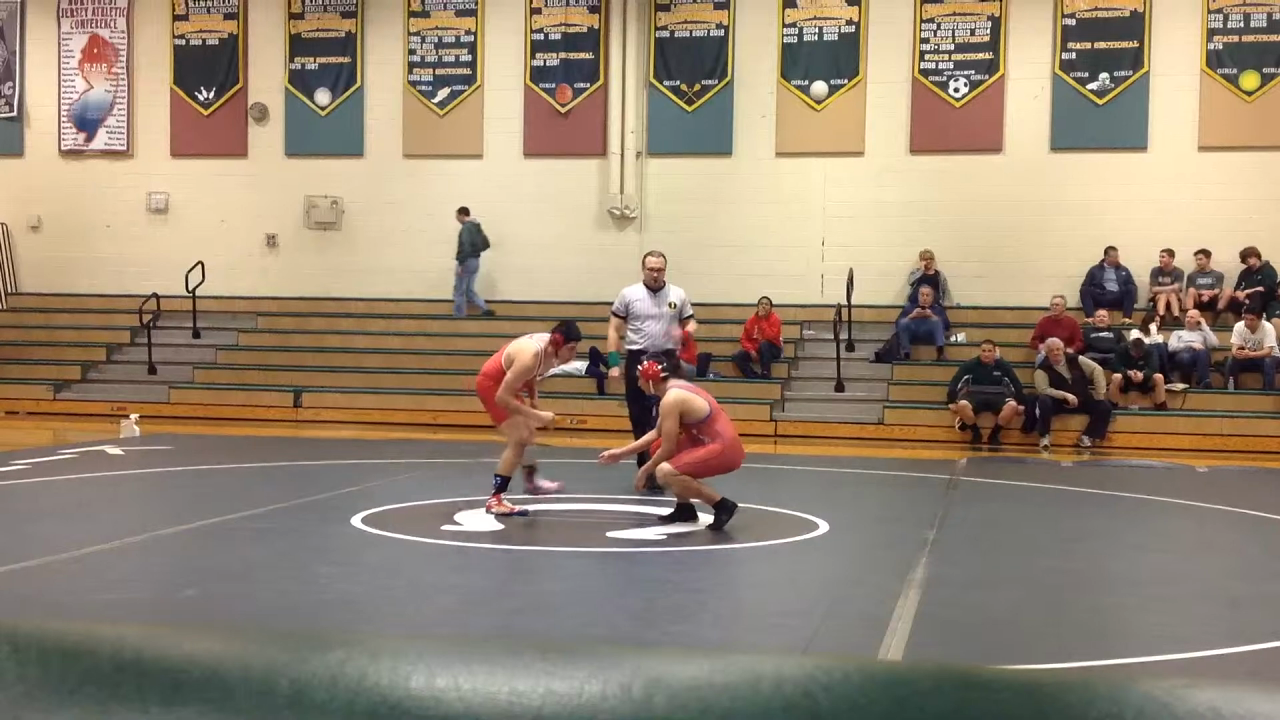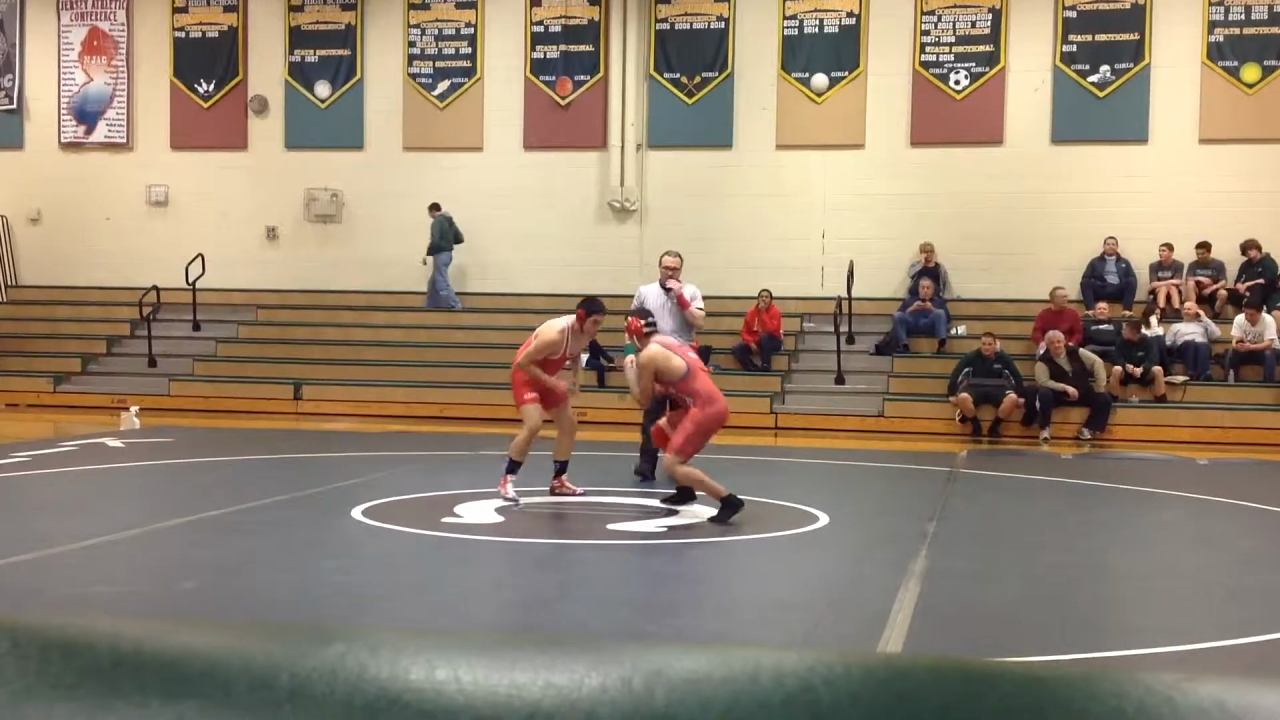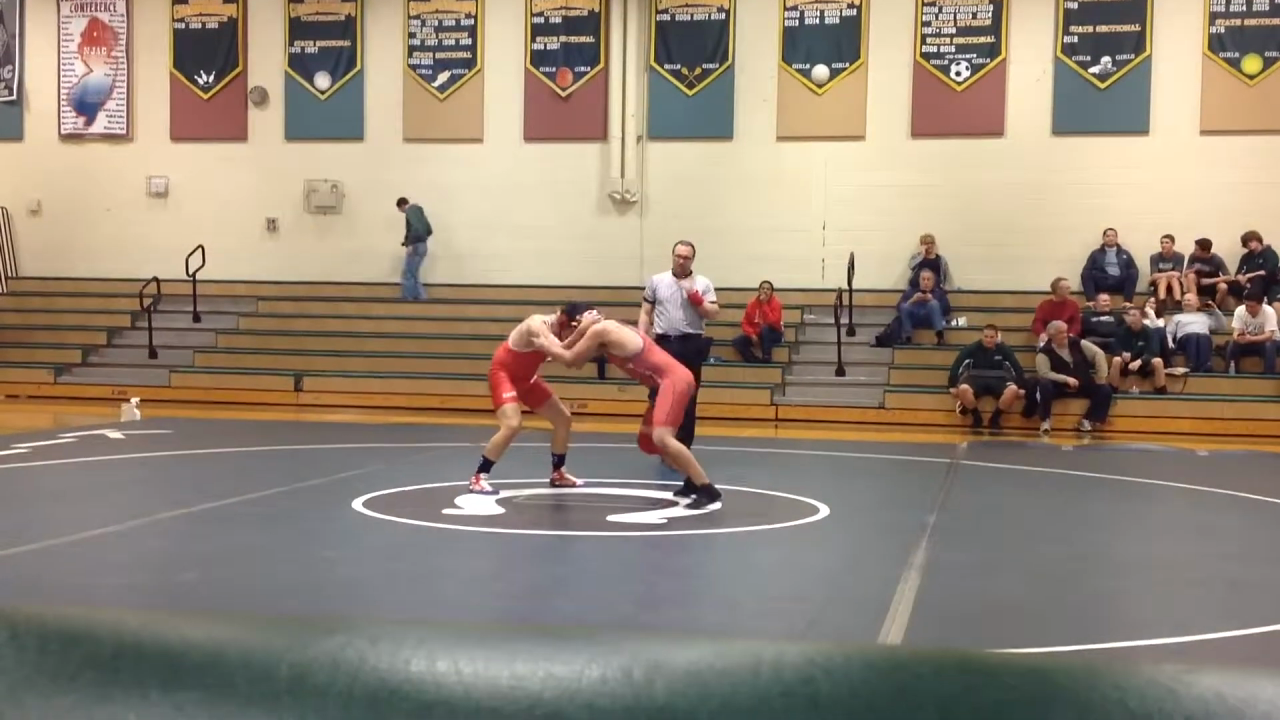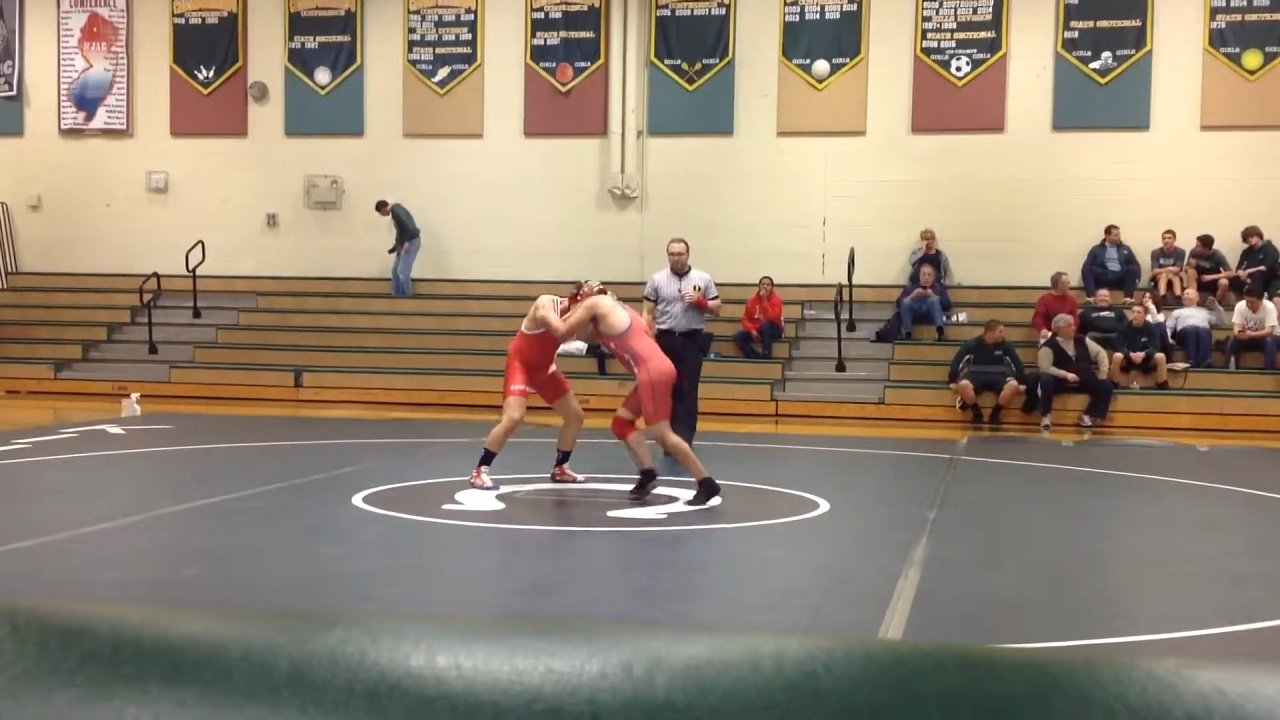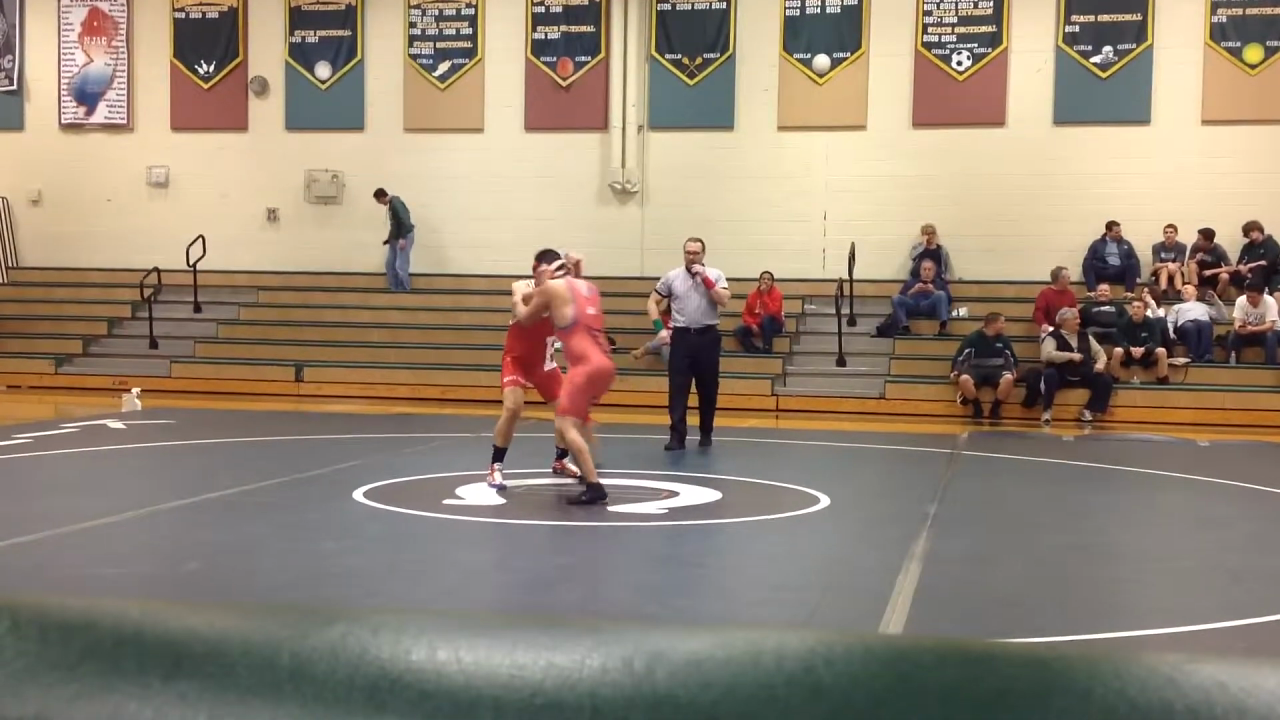
dt=0.5s
person 1, frame 1
left shoulder: (678, 295)
right shoulder: (628, 294)
left elbow: (692, 325)
right elbow: (614, 330)
left wrist: (684, 333)
right wrist: (613, 362)
left hip: (666, 360)
right hip: (637, 360)
right knee: (639, 419)
person 1, frame 2
left shoulder: (691, 292)
right shoulder: (644, 292)
left elbow: (699, 323)
left wrist: (680, 297)
right knee: (652, 410)
right ankle: (647, 463)
person 1, frame 3
left shoulder: (703, 283)
right shoulder: (656, 281)
left elbow: (713, 314)
right elbow: (645, 314)
left wrist: (694, 295)
left hip: (690, 345)
right hip: (662, 343)
left knee: (687, 399)
right knee: (659, 395)
left ankle: (683, 448)
person 1, frame 4
left shoulder: (703, 278)
right shoulder: (657, 279)
left elbow: (717, 308)
right elbow: (647, 313)
left wrist: (698, 300)
left hip: (693, 339)
right hip: (666, 339)
left knee: (688, 389)
right knee: (670, 390)
left ankle: (684, 440)
right ankle: (675, 437)
person 1, frame 5
left shoulder: (715, 275)
right shoulder: (671, 277)
left elbow: (724, 300)
right elbow: (652, 303)
left wrist: (705, 279)
right wrist: (660, 328)
left hip: (708, 336)
right hip: (681, 336)
left knee: (708, 388)
right knee: (678, 388)
left ankle: (706, 433)
right ankle: (677, 436)
person 2, frame 1
left shoulder: (671, 399)
right shoulder: (676, 390)
left elbow: (668, 448)
right elbow: (657, 433)
left wrist: (644, 471)
right wrist: (622, 452)
left hip: (725, 450)
right hip: (717, 443)
left knee: (664, 472)
right knee: (657, 449)
left ankle: (722, 505)
right ankle: (684, 508)
person 2, frame 2
left shoulder: (648, 355)
right shoulder: (667, 342)
left elbow: (642, 400)
left wrist: (630, 371)
left hip: (706, 408)
right hip: (711, 404)
left knee: (671, 465)
right knee: (659, 432)
left ankle: (730, 501)
right ankle: (685, 490)
person 2, frame 3
left shoulder: (599, 330)
right shoulder: (608, 330)
left elbow: (570, 360)
right elbow: (578, 362)
left hip: (675, 381)
right hip: (668, 382)
left knee: (661, 438)
right knee: (646, 440)
left ankle: (708, 490)
right ankle: (692, 481)
person 2, frame 4
left shoulder: (596, 303)
right shoulder: (616, 307)
left elbow: (563, 331)
left wrist: (548, 316)
left hip: (654, 371)
right hip: (660, 369)
left knee: (661, 433)
right knee: (622, 422)
left ankle: (706, 483)
right ankle: (647, 473)
person 2, frame 5
left shoulder: (551, 287)
right shoulder: (590, 287)
left elbow: (527, 319)
left wrist: (519, 304)
left hip: (585, 367)
right hip: (606, 365)
left knee: (566, 425)
right knee: (577, 417)
left ankle: (594, 487)
right ankle: (587, 469)
person 3, frame 1
left shoulder: (551, 348)
right shoulder: (530, 356)
right elbow: (502, 398)
left wrist: (533, 397)
right wrist: (537, 415)
left hip: (505, 383)
right hip: (491, 384)
left knee: (528, 432)
right knee: (519, 438)
left ankle: (532, 480)
right ankle: (496, 500)
person 3, frame 2
left shoulder: (585, 333)
right shoulder: (554, 334)
right elbow: (522, 363)
left wrist: (576, 378)
right wrist: (552, 382)
left hip: (548, 376)
right hip: (526, 374)
left knee: (568, 425)
right knee: (533, 426)
left ankle: (558, 480)
right ankle: (507, 480)
person 3, frame 3
left shoulder: (557, 328)
right shoulder: (538, 326)
right wrist: (583, 330)
left hip: (526, 377)
right hip: (503, 374)
left knee: (563, 418)
right knee: (512, 426)
left ankle: (558, 473)
right ankle: (479, 477)
person 3, frame 4
right shoulder: (546, 303)
left hip: (545, 368)
right hip: (520, 364)
left knee: (576, 416)
right knee: (513, 418)
left ankle: (560, 468)
right ankle: (480, 471)
person 3, frame 5
right shoulder: (520, 288)
right elbow: (524, 318)
left hip: (544, 363)
right hip: (516, 360)
right knee: (512, 409)
left ankle: (560, 461)
right ankle: (495, 468)
